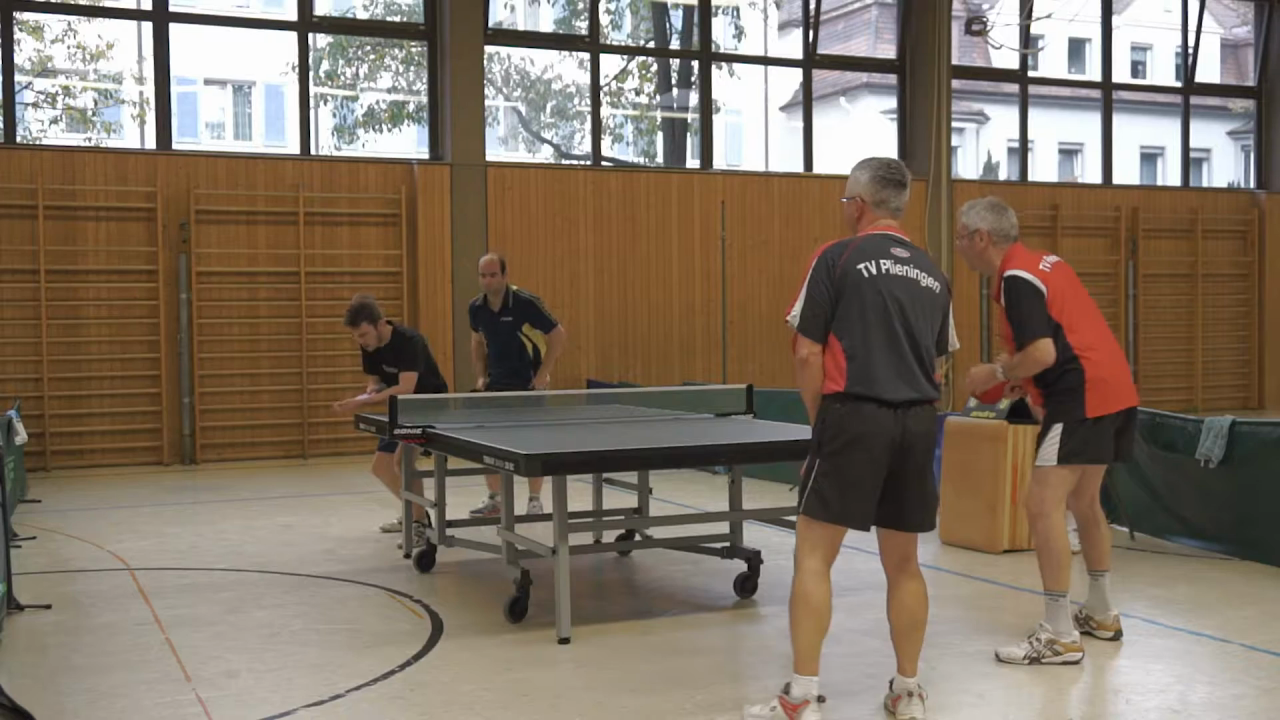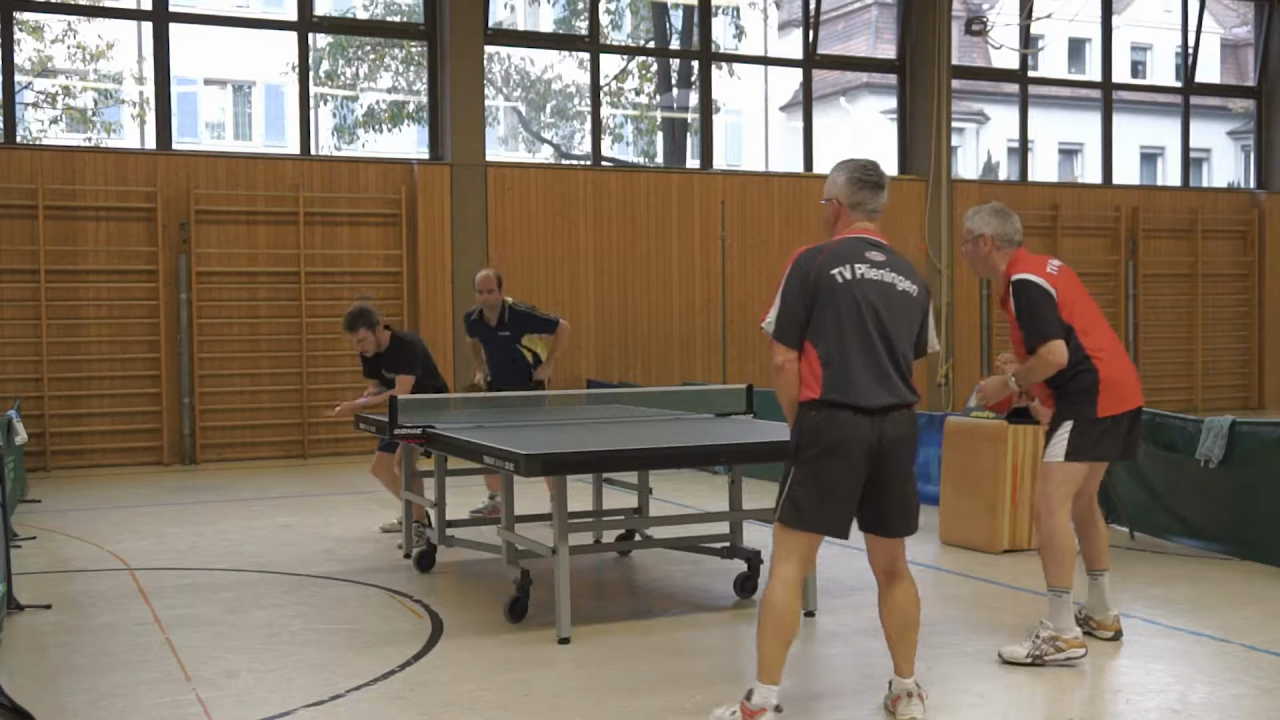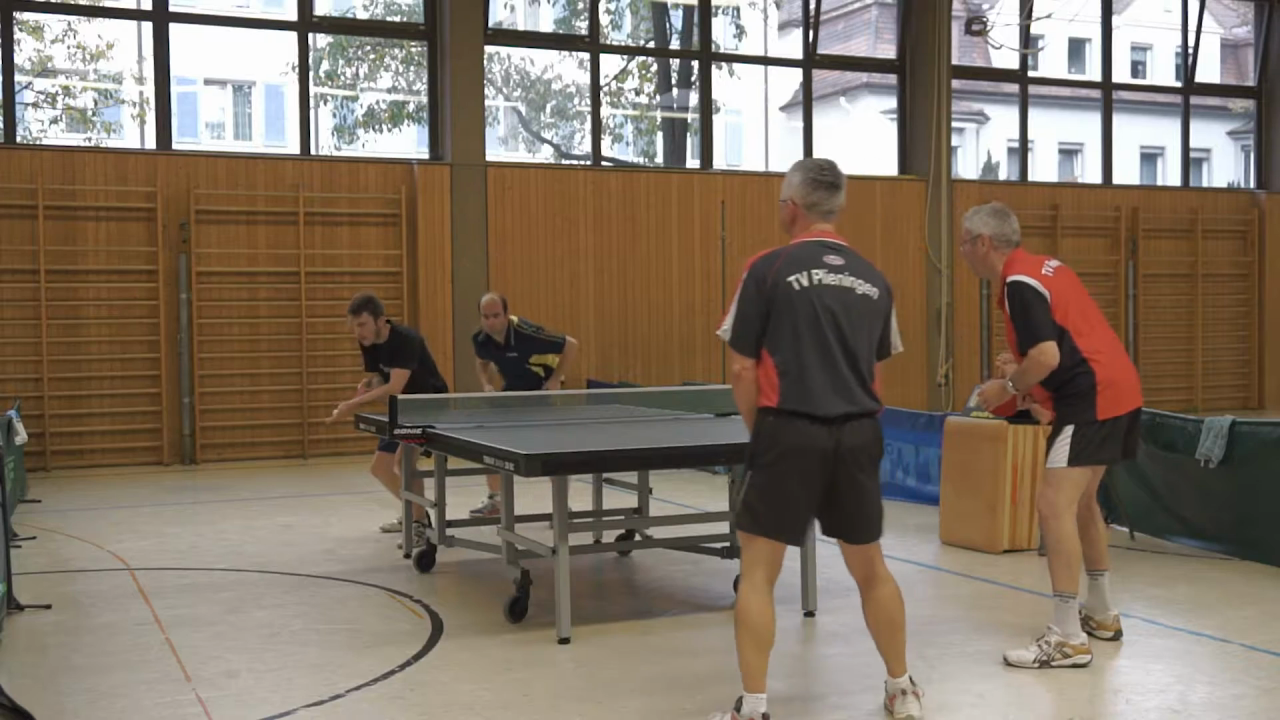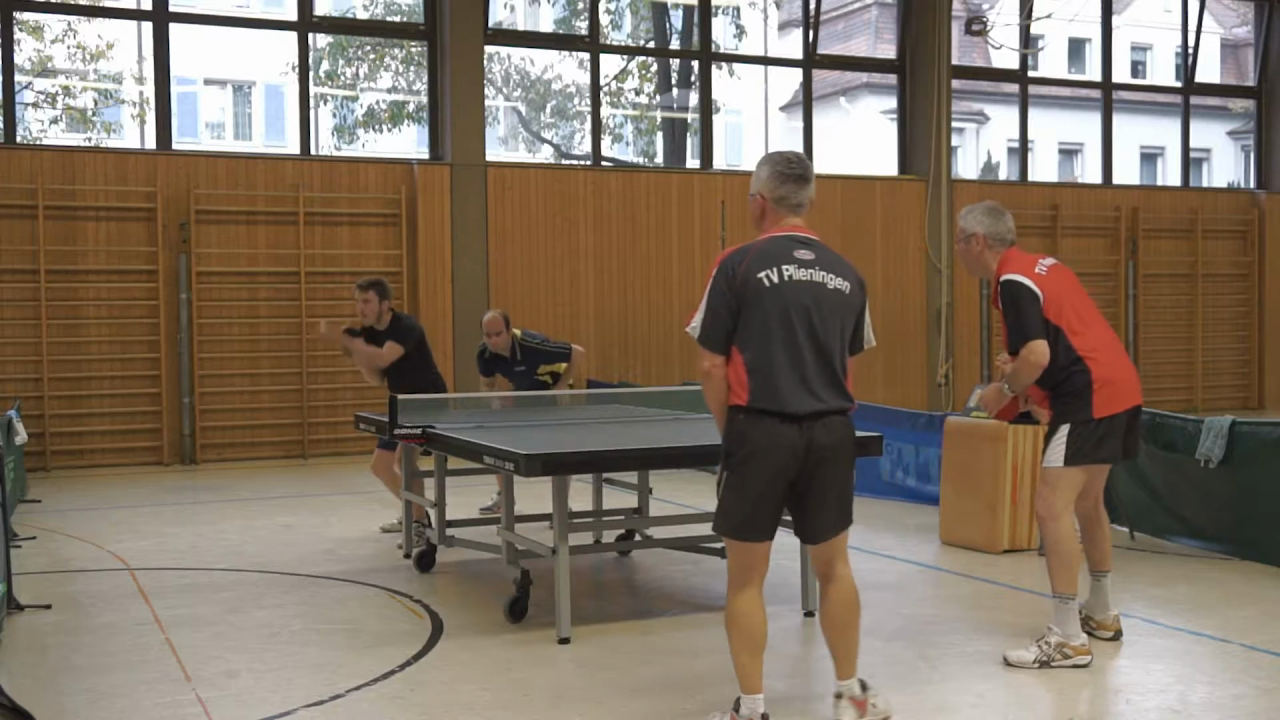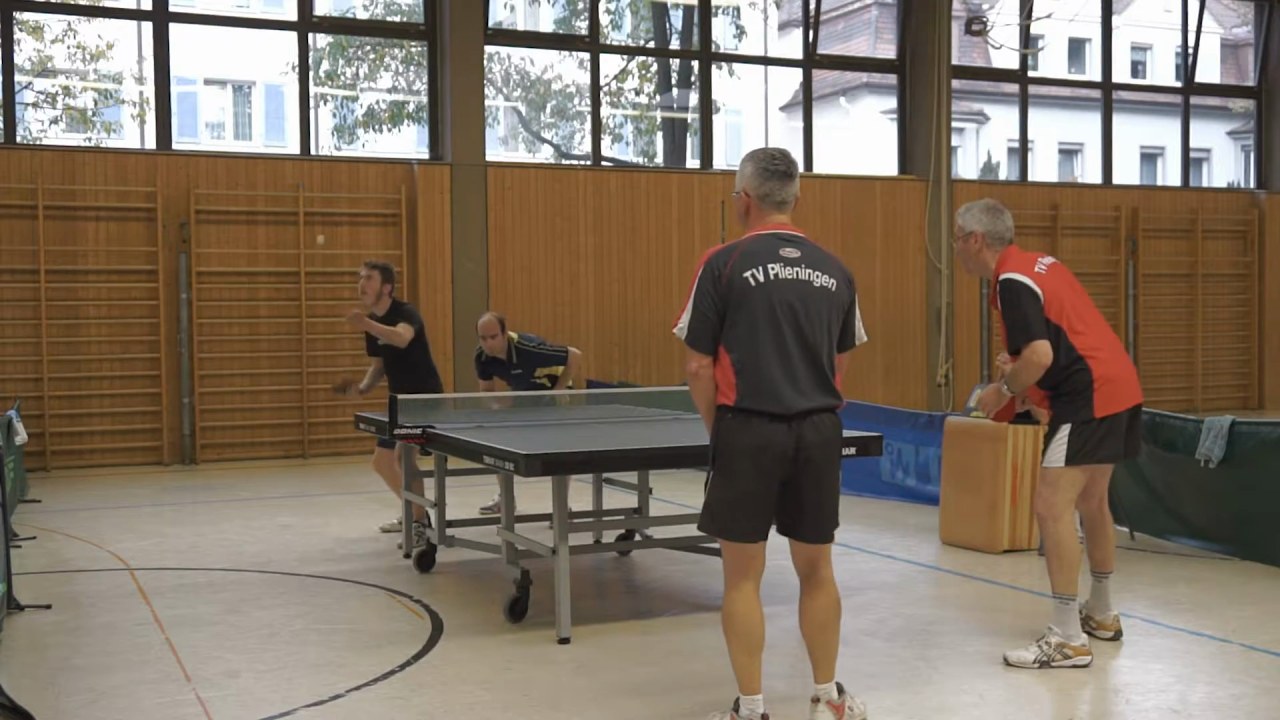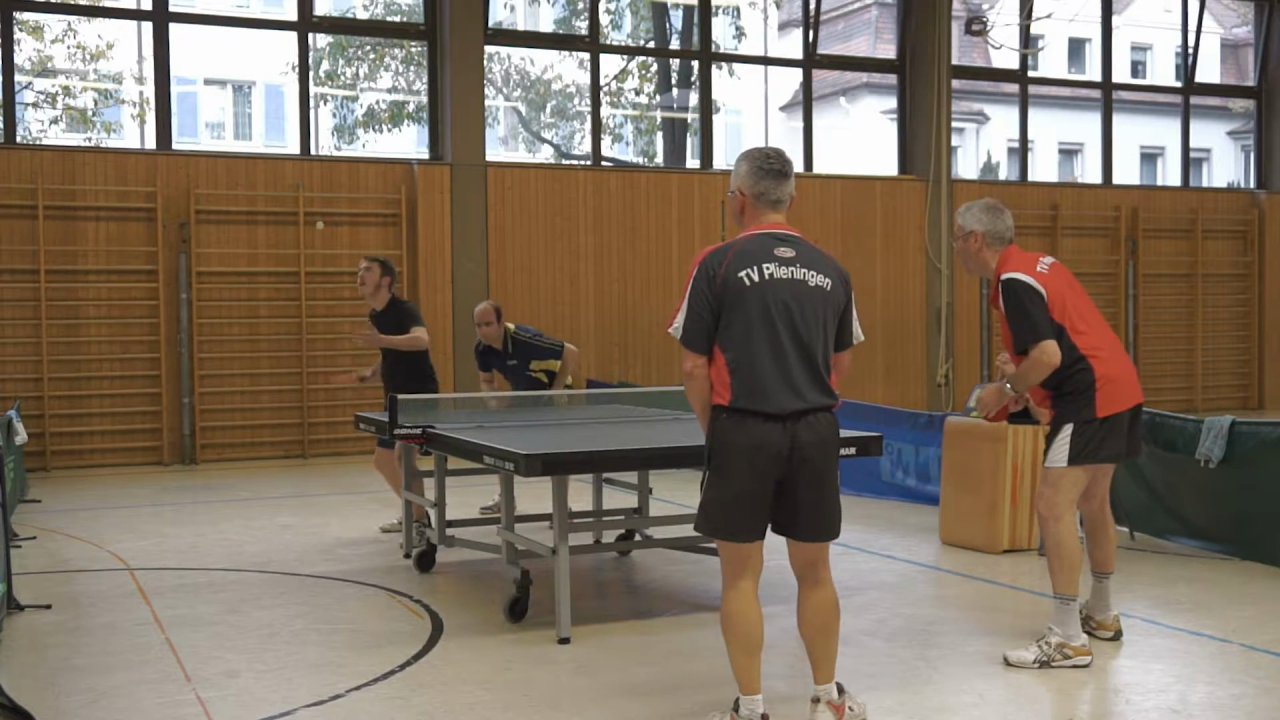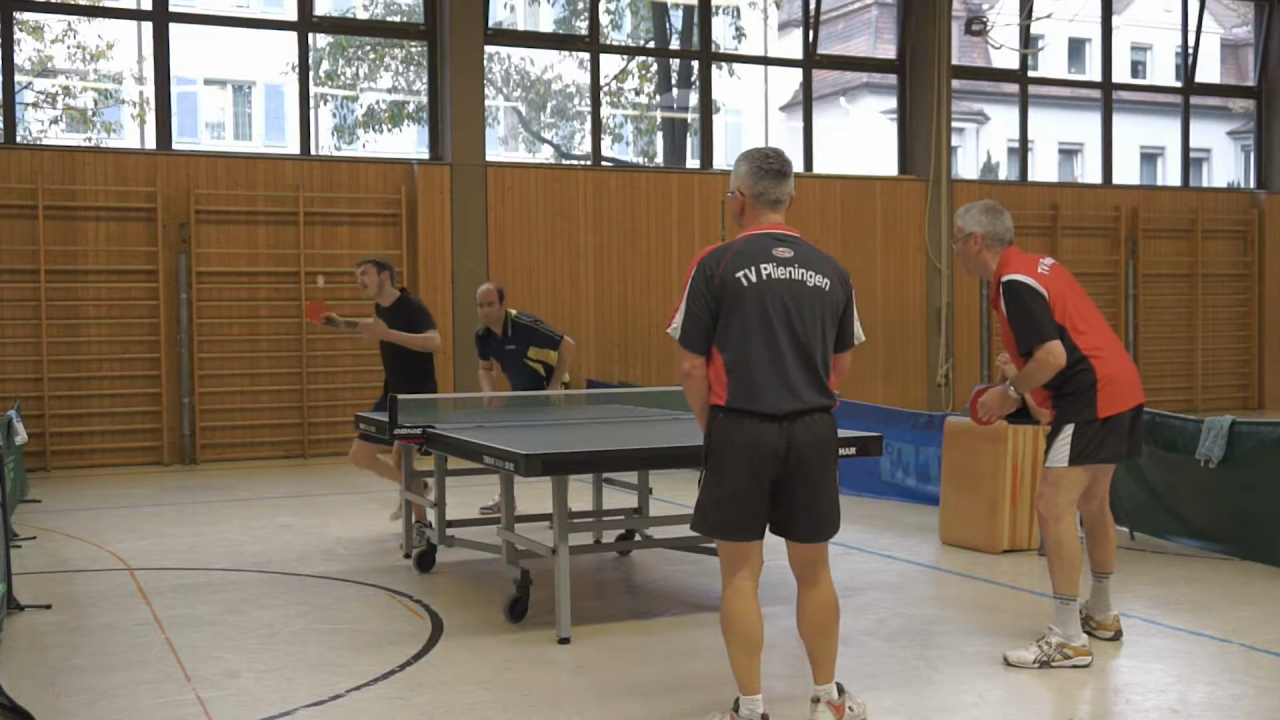
dt=0.2s
person 1, frame 1
left shoulder: (836, 258)
right shoulder: (933, 275)
left elbow: (807, 354)
left wrist: (820, 421)
left hip: (856, 418)
right hip: (916, 425)
left knee: (813, 556)
right knee: (903, 563)
person 1, frame 2
left shoulder: (811, 264)
right shoulder: (911, 277)
left elbow: (784, 361)
left wrist: (799, 426)
left hip: (833, 426)
right hip: (896, 429)
left knee: (789, 565)
right knee: (892, 567)
person 1, frame 3
left shoulder: (769, 268)
right shoulder: (872, 281)
left elbow: (741, 367)
left wrist: (759, 432)
left hip: (791, 434)
right hip: (857, 435)
left knee: (757, 574)
right knee: (870, 569)
person 1, frame 4
left shoulder: (738, 265)
right shoulder: (847, 275)
left elbow: (711, 365)
left wrist: (729, 431)
left hip: (761, 432)
right hip: (829, 433)
left knee: (745, 578)
right knee: (833, 566)
person 1, frame 5
left shoulder: (723, 264)
right shoulder: (835, 271)
left elbow: (698, 366)
right elbow: (841, 360)
left wrist: (717, 431)
left hip: (750, 431)
right hip: (819, 432)
left knee: (742, 577)
right knee: (816, 571)
person 1, frame 6
left shoulder: (718, 264)
right shoulder: (831, 270)
left elbow: (694, 367)
right elbow: (840, 362)
left wrist: (712, 430)
left hip: (745, 432)
right hip: (815, 432)
left knee: (741, 577)
right knee: (814, 572)
person 1, frame 7
left shoulder: (717, 264)
right shoulder: (831, 271)
left elbow: (693, 367)
right elbow: (840, 364)
left wrist: (710, 430)
left hip: (742, 433)
right hip: (813, 433)
left knee: (740, 575)
right knee: (813, 572)
person 2, frame 1
left shoulder: (1016, 278)
right shoulder: (1043, 262)
left elbow: (1042, 354)
left wrist: (995, 373)
right wrist: (1014, 370)
left hip: (1083, 398)
right hip: (1113, 388)
left knee: (1043, 505)
right knee: (1083, 500)
left ankle: (1059, 636)
right ankle: (1101, 614)
person 2, frame 2
left shoulder: (1024, 282)
right shoulder: (1040, 268)
left elbow: (1054, 355)
left wrist: (1008, 383)
right wrist: (1020, 373)
left hip: (1093, 399)
right hip: (1114, 390)
left knee: (1049, 502)
right knee: (1081, 500)
left ankle: (1061, 633)
right ankle: (1100, 613)
person 2, frame 3
left shoulder: (1019, 284)
right shoulder: (1042, 267)
left elbow: (1046, 357)
left wrist: (1007, 387)
right wrist: (1022, 381)
left hip: (1090, 401)
right hip: (1114, 390)
left knee: (1054, 506)
right knee: (1081, 501)
left ankle: (1067, 637)
right ankle: (1100, 613)
person 2, frame 4
left shoulder: (1013, 282)
right shoulder: (1041, 264)
left elbow: (1036, 355)
left wrist: (1003, 390)
right wrist: (1021, 384)
left hip: (1089, 399)
right hip: (1117, 388)
left knee: (1052, 507)
right knee: (1087, 501)
left ankle: (1068, 638)
right ankle: (1101, 614)
person 2, frame 5
left shoulder: (1012, 281)
right shoulder: (1038, 263)
left elbow: (1039, 355)
left wrist: (1002, 390)
right wrist: (1020, 384)
left hip: (1089, 399)
right hip: (1117, 388)
left knee: (1052, 507)
right knee: (1091, 502)
left ankle: (1068, 639)
right ankle: (1101, 614)
person 2, frame 6
left shoulder: (1013, 281)
right shoulder: (1036, 264)
left elbow: (1047, 355)
left wrist: (1005, 389)
right wrist: (1021, 384)
left hip: (1089, 398)
right hip: (1116, 387)
left knee: (1053, 508)
right knee: (1092, 502)
left ankle: (1068, 639)
right ankle: (1101, 614)
person 2, frame 7
left shoulder: (1014, 284)
right shoulder: (1035, 264)
left elbow: (1051, 356)
left wrist: (1008, 393)
right wrist: (1019, 386)
left hip: (1091, 399)
right hip: (1117, 387)
left knee: (1053, 508)
right knee: (1091, 502)
left ankle: (1068, 639)
right ankle: (1101, 615)
person 3, frame 1
left shoulder: (409, 341)
right shoulder: (369, 345)
left elbow: (406, 389)
right elbow: (375, 381)
left wrist: (363, 402)
right wrist: (372, 391)
left knee: (402, 458)
right knee: (381, 467)
left ankle: (420, 524)
right ankle: (414, 513)
person 3, frame 2
left shoulder: (408, 345)
right shoulder: (368, 350)
left elbow: (401, 393)
right elbow: (376, 386)
left wrist: (358, 405)
right wrist: (370, 395)
left knee: (402, 459)
right knee: (381, 467)
left ankle: (420, 525)
right ankle: (414, 514)
person 3, frame 3
left shoulder: (407, 339)
right shoulder: (368, 343)
left elbow: (395, 388)
right elbow: (379, 381)
left wrist: (353, 405)
right wrist: (367, 385)
left knee: (404, 458)
right knee: (380, 468)
left ankle: (420, 525)
right ankle: (415, 514)
person 3, frame 4
left shoulder: (406, 326)
right shoulder: (368, 331)
left elbow: (384, 359)
right elbow: (378, 377)
left wrist: (349, 342)
right wrist: (359, 359)
left knee: (404, 456)
right knee: (381, 466)
left ankle: (420, 524)
right ankle: (414, 513)
person 3, frame 5
left shoulder: (406, 312)
right shoulder: (371, 321)
left elbow: (402, 339)
left wrist: (367, 325)
right wrist: (362, 387)
left hip: (426, 398)
left knee: (403, 455)
right knee: (382, 462)
left ankle: (420, 524)
right ankle: (413, 513)
person 3, frame 6
left shoulder: (404, 310)
right shoulder: (374, 316)
left elbow: (422, 341)
left wrist: (383, 340)
right wrist: (371, 373)
left hip: (420, 396)
right hip: (396, 399)
left knee: (402, 455)
right knee: (382, 461)
left ankle: (420, 524)
right ankle: (413, 513)
person 3, frame 7
left shoulder: (412, 307)
right shoulder: (381, 308)
left elbow: (434, 342)
left wrist: (389, 334)
right wrist: (342, 323)
left hip: (418, 396)
right hip: (391, 396)
left knee: (400, 455)
right knee: (359, 456)
left ankle: (420, 523)
right ankle: (413, 486)
person 4, frame 1
left shoulder: (526, 303)
right shoulder: (476, 307)
left elbow: (558, 335)
left wrist: (543, 373)
right wrist: (480, 375)
left hip: (528, 383)
right hip: (495, 384)
left ankle: (535, 500)
right ankle: (495, 499)
person 4, frame 2
left shoulder: (522, 314)
right shoulder: (472, 318)
left elbow: (563, 328)
left wrist: (548, 366)
right wrist: (480, 369)
left hip: (529, 383)
right hip: (497, 385)
right ankle: (494, 499)
person 4, frame 3
left shoulder: (527, 334)
right shoulder: (479, 338)
left elbow: (571, 346)
right elbow: (482, 364)
left wrist: (555, 379)
right wrist: (487, 385)
left hip: (543, 388)
right hip: (513, 389)
right ankle: (494, 499)
person 4, frame 4
left shoulder: (534, 346)
right shoulder: (484, 353)
left elbow: (578, 354)
right elbow: (487, 384)
left wrist: (561, 386)
left hip: (552, 390)
right hip: (523, 392)
right ankle: (503, 495)
person 4, frame 5
left shoulder: (530, 349)
right shoulder: (482, 357)
left elbow: (575, 356)
right elbow: (486, 389)
left wrist: (559, 390)
left hip: (551, 392)
right hip: (522, 394)
person 4, frame 6
left shoulder: (526, 340)
right shoulder: (481, 349)
left elbow: (571, 353)
right elbow: (487, 381)
left wrist: (557, 390)
left hip: (551, 390)
right hip: (522, 393)
person 4, frame 7
left shoulder: (526, 325)
right shoulder: (482, 335)
left elbow: (568, 346)
right elbow: (485, 369)
left wrist: (554, 387)
right wrist: (489, 392)
left hip: (548, 387)
right hip: (520, 390)
